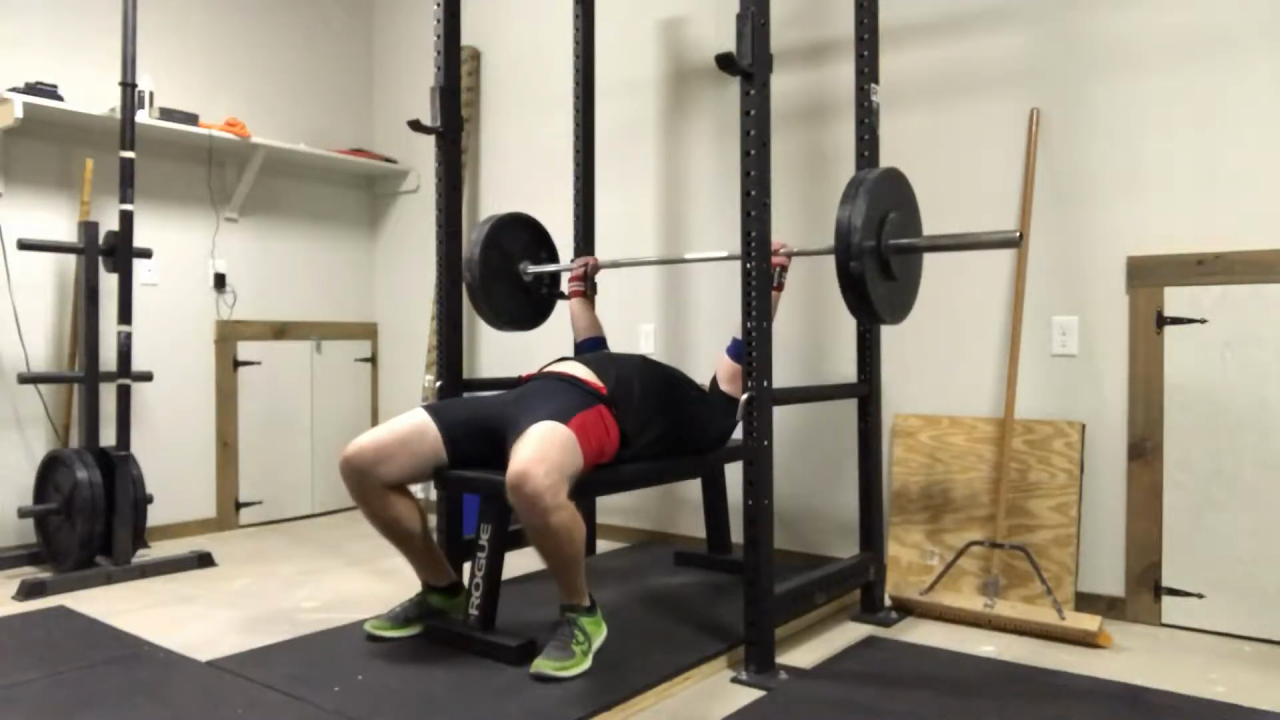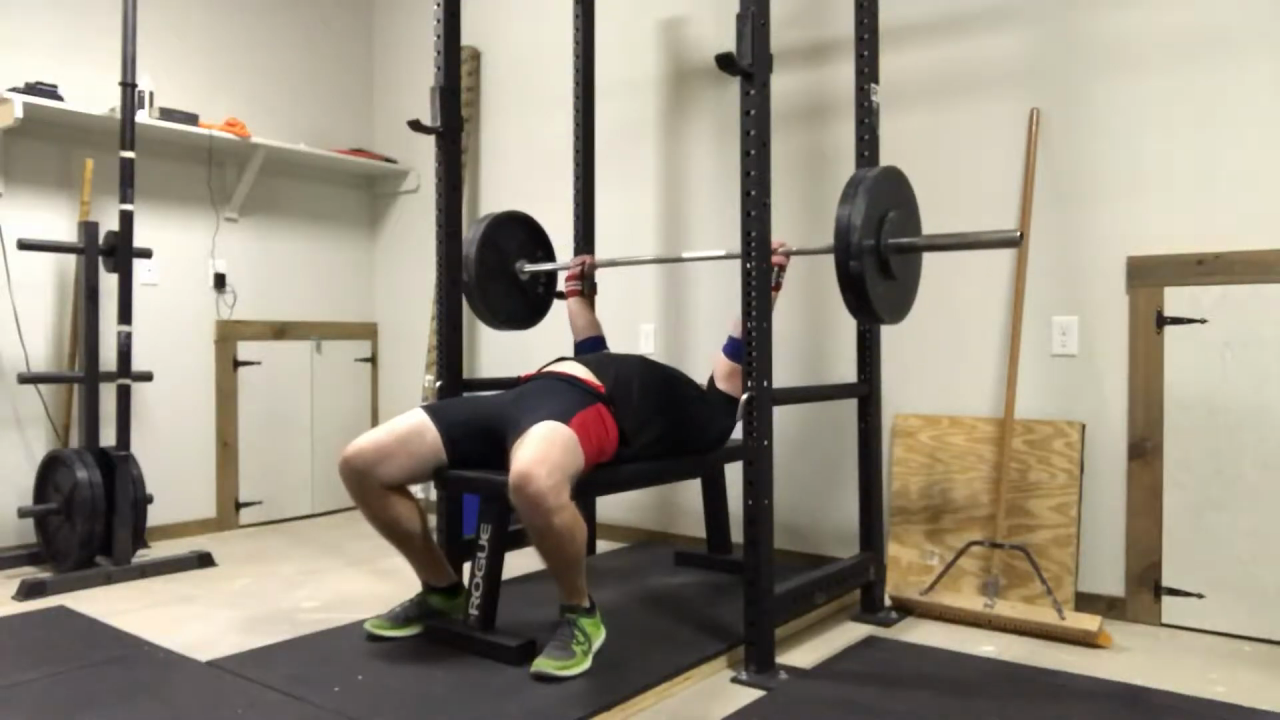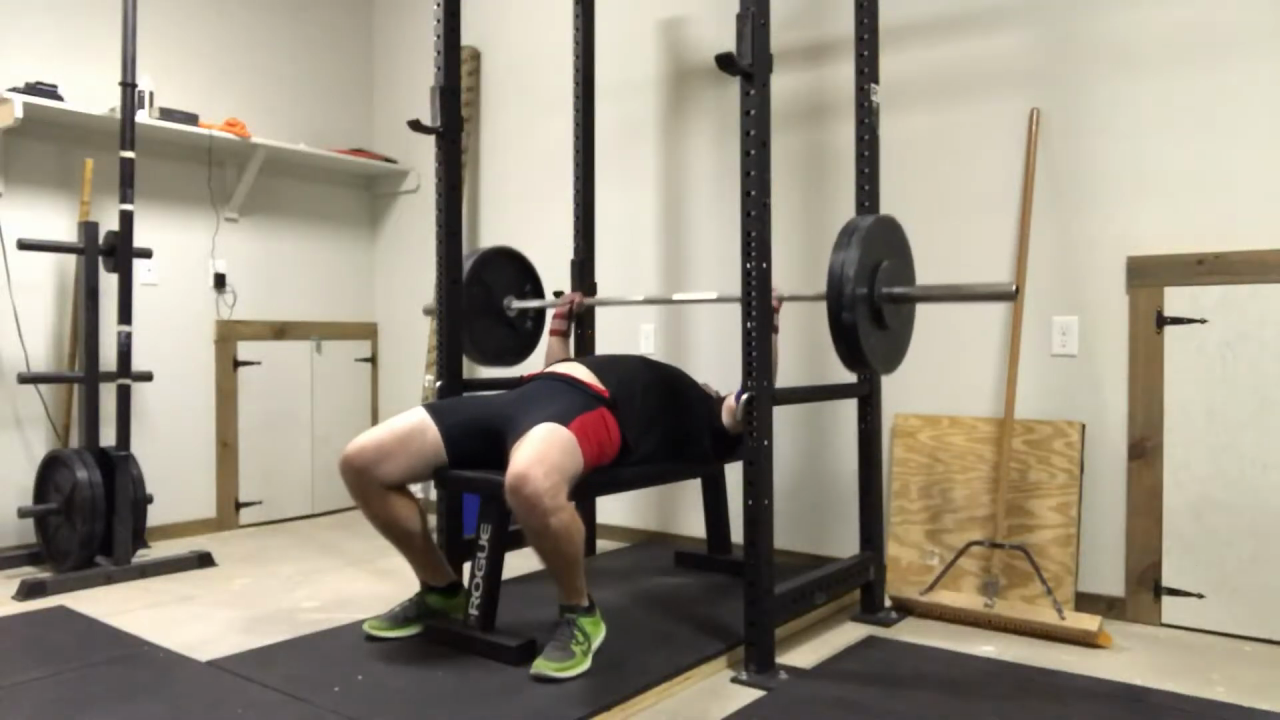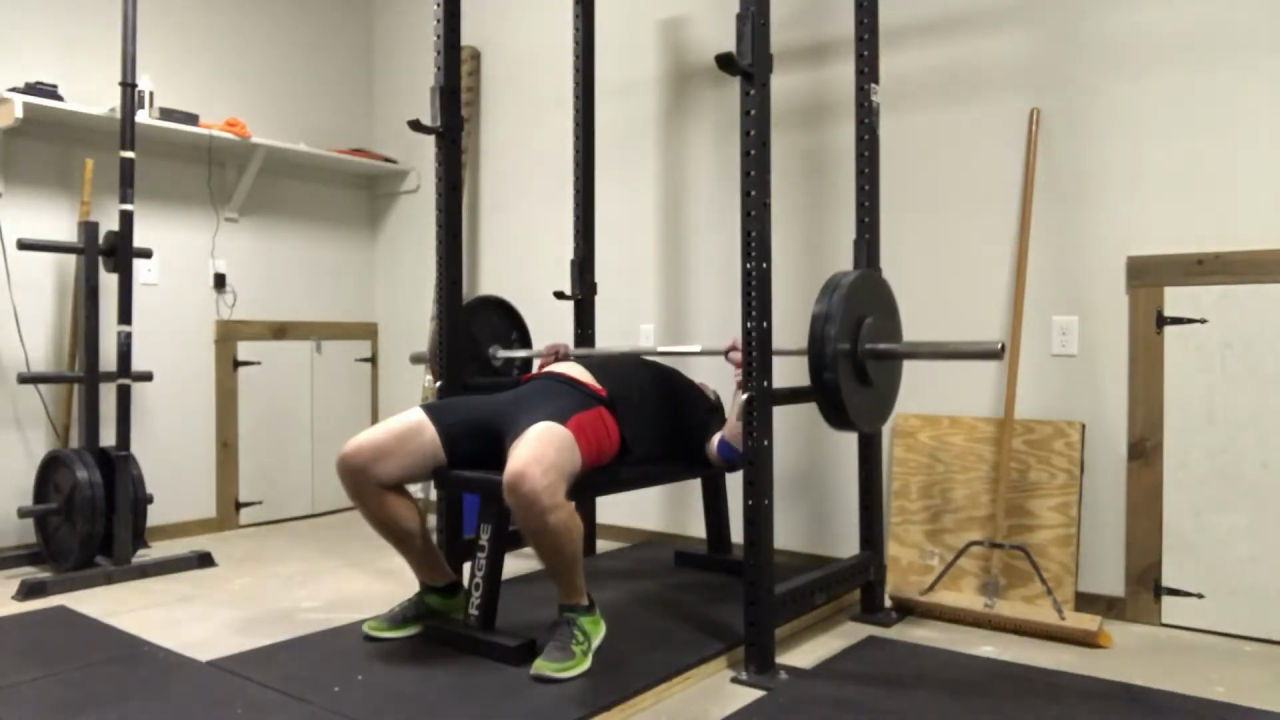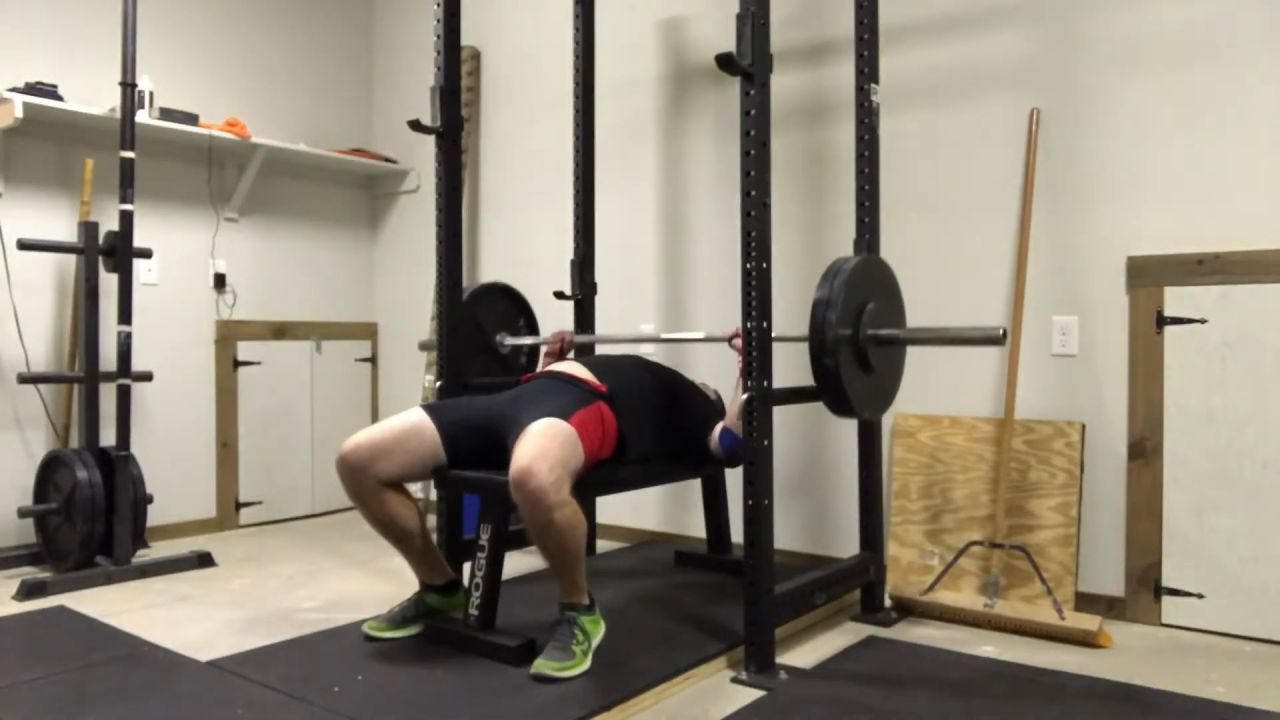
dt=0.5s
person 1, frame 1
left shoulder: (706, 418)
right shoulder: (639, 391)
left elbow: (743, 358)
right elbow: (590, 350)
left wrist: (770, 281)
right wrist: (579, 289)
left knee: (532, 481)
right knee: (362, 461)
left ankle: (580, 613)
right ankle: (442, 591)
person 1, frame 2
left shoulder: (706, 418)
right shoulder: (643, 390)
left elbow: (740, 354)
right elbow: (591, 348)
left wrist: (767, 280)
right wrist: (577, 288)
left knee: (535, 482)
right knee: (361, 463)
left ankle: (580, 615)
right ankle: (443, 593)
person 1, frame 3
left shoulder: (708, 424)
right shoulder: (647, 394)
left wrist: (766, 323)
right wrist: (560, 327)
left knee: (530, 482)
right knee: (362, 461)
left ankle: (579, 614)
right ankle: (441, 592)
person 1, frame 4
left shoulder: (700, 418)
left elbow: (732, 452)
right wrist: (543, 367)
left knee: (528, 482)
right knee: (358, 461)
left ankle: (578, 613)
right ankle: (440, 592)
person 1, frame 5
left shoulder: (702, 418)
left elbow: (734, 442)
right wrist: (550, 360)
left knee: (535, 479)
right knee: (358, 459)
left ankle: (578, 613)
right ankle: (439, 592)
